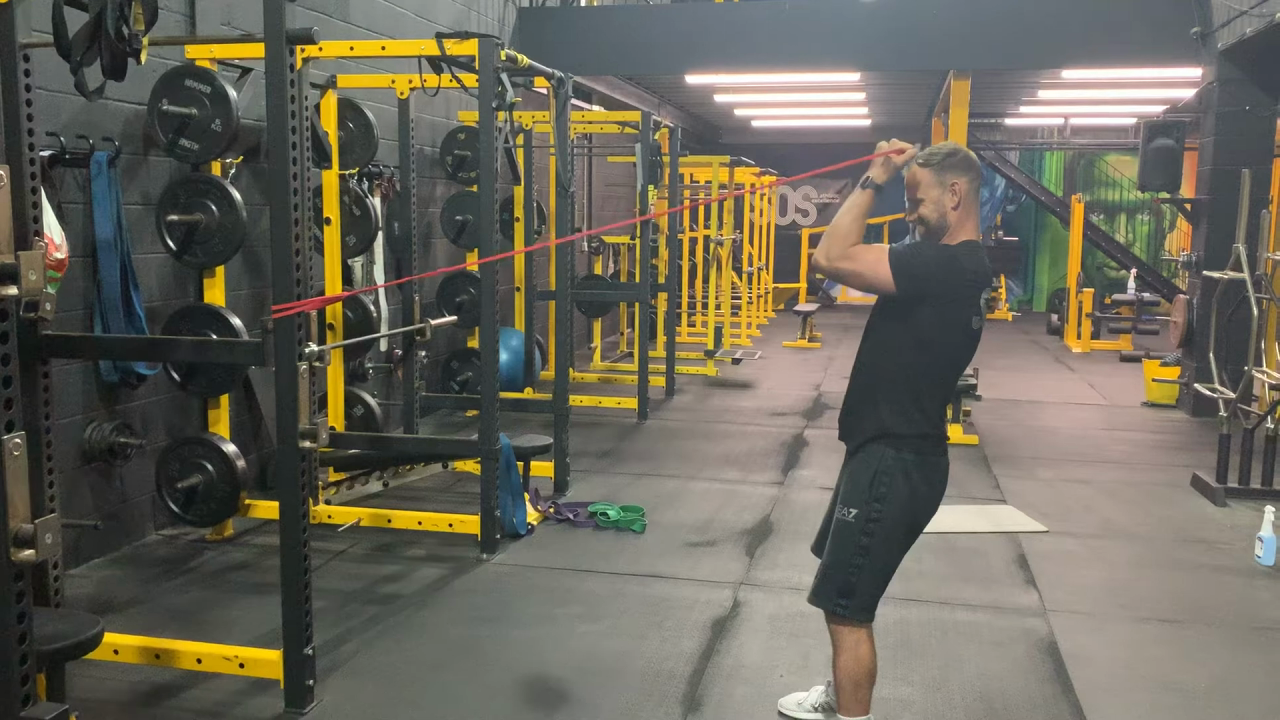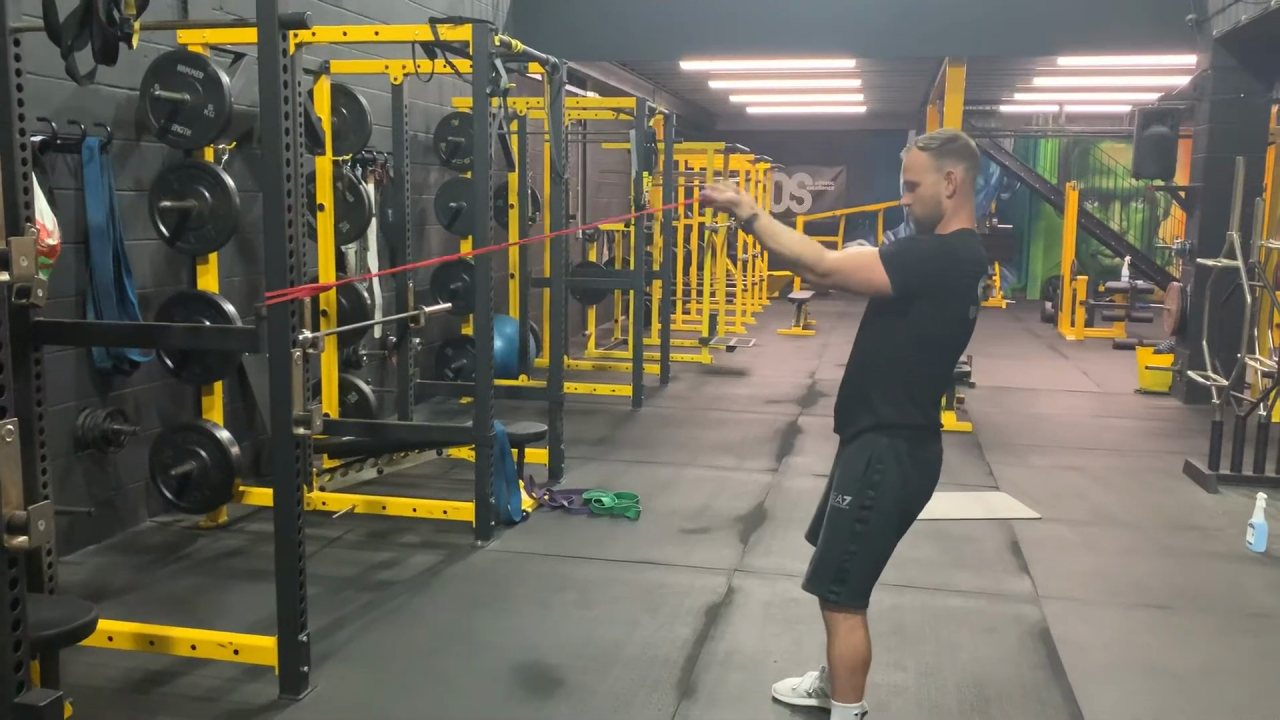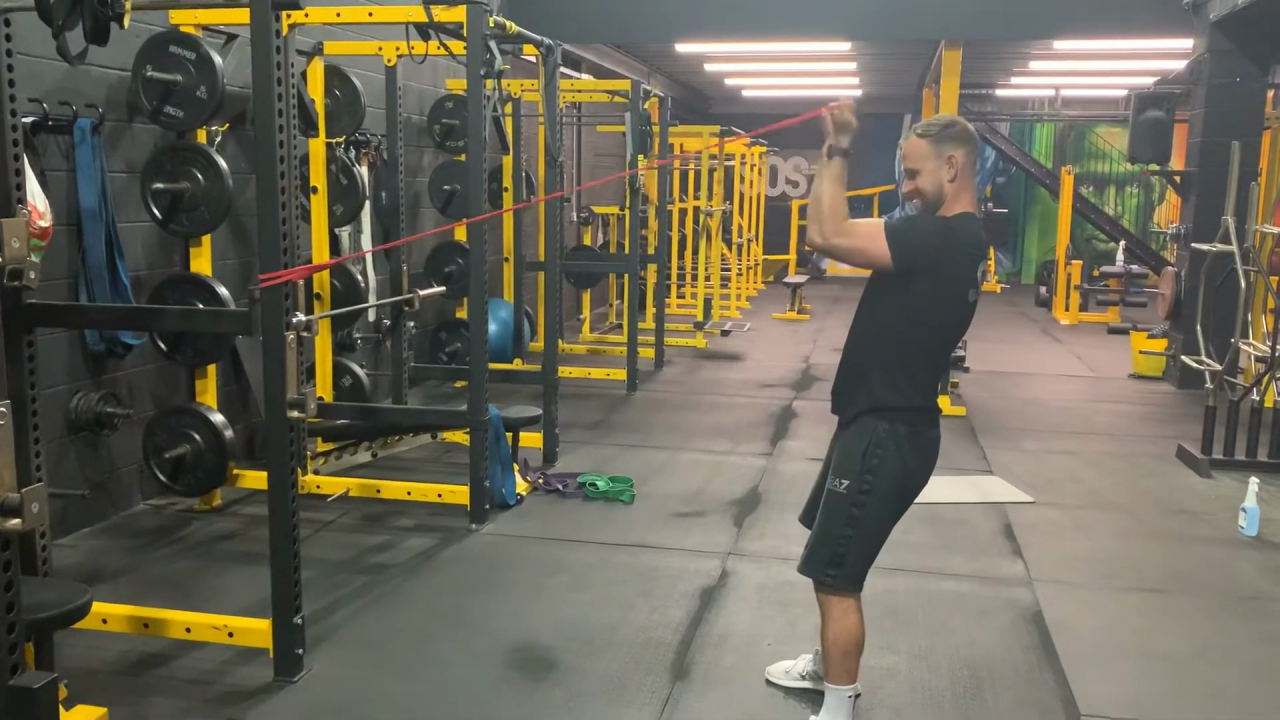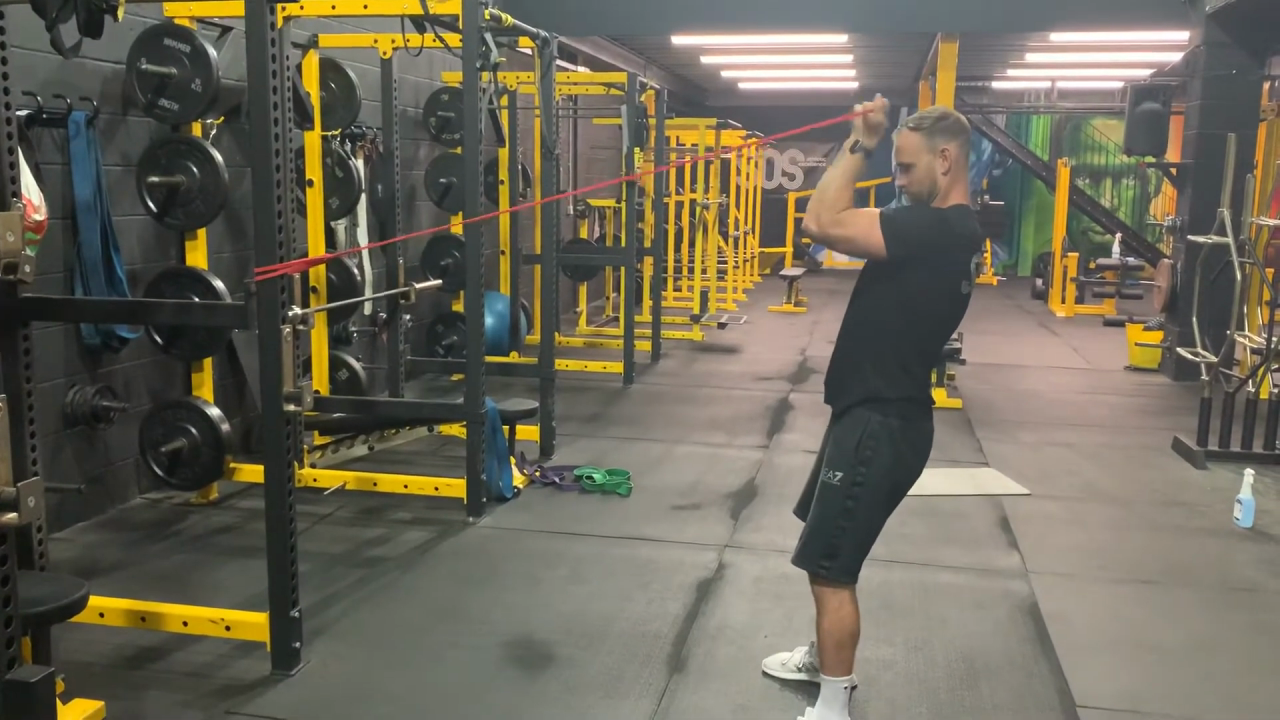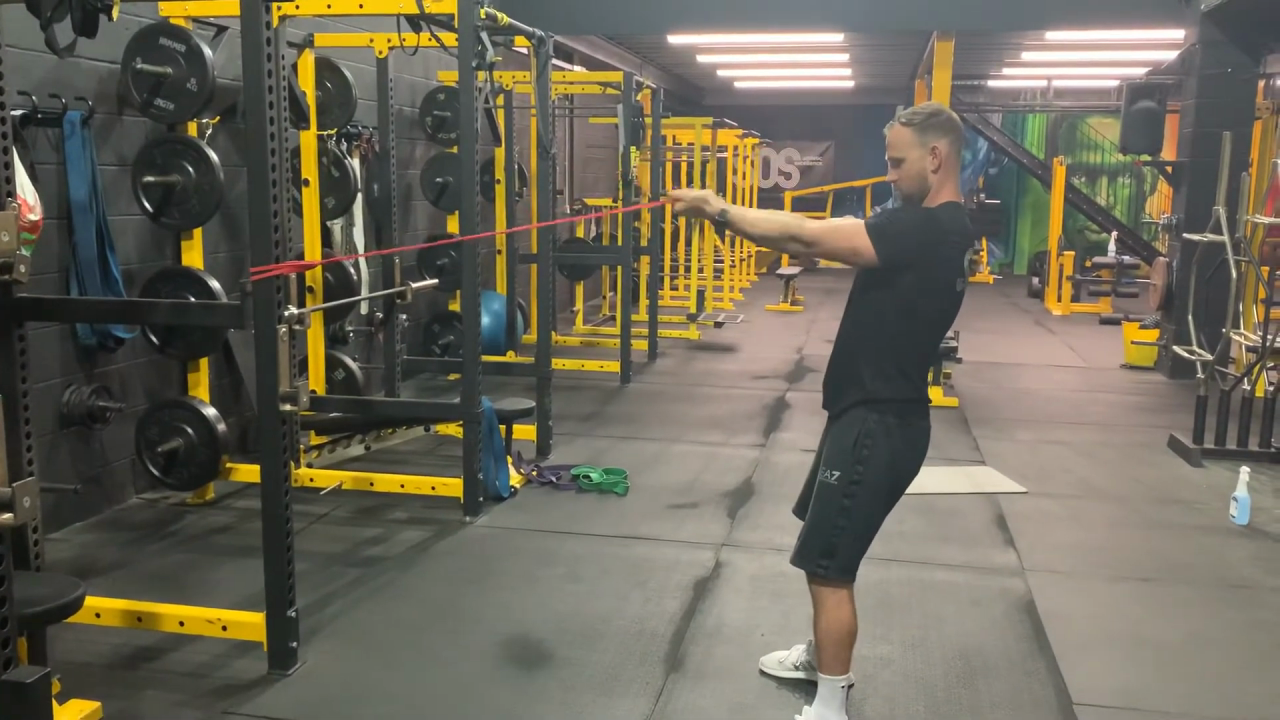
dt=1s
person 1, frame 1
left shoulder: (946, 267)
right shoulder: (955, 266)
left elbow: (832, 259)
left wrist: (873, 179)
left hip: (895, 462)
right hip: (893, 451)
left knee: (845, 606)
right knee: (842, 593)
person 1, frame 2
left shoulder: (940, 258)
right shoulder: (947, 254)
left elbow: (824, 269)
right elbow: (848, 268)
left wrist: (749, 212)
left hip: (890, 449)
right hip: (887, 438)
left knee: (840, 593)
right knee: (839, 581)
person 1, frame 3
left shoulder: (945, 239)
right shoulder: (946, 237)
left elbow: (827, 236)
right elbow: (848, 236)
left wrist: (836, 150)
left hip: (887, 433)
right hip: (882, 421)
left knee: (834, 574)
right knee: (831, 559)
right ankle: (829, 665)
person 1, frame 4
left shoulder: (939, 231)
right shoulder: (943, 228)
left elbow: (823, 223)
right elbow: (844, 225)
left wrist: (858, 145)
left hip: (880, 423)
right hip: (875, 411)
left knee: (828, 566)
right knee: (827, 552)
right ankle: (826, 658)
person 1, frame 5
left shoulder: (927, 232)
right shoulder: (936, 227)
left elbow: (808, 238)
right elbow: (830, 236)
left wrist: (718, 207)
left hip: (879, 424)
right hip: (874, 412)
left knee: (826, 566)
right knee: (823, 551)
right ankle: (824, 657)
